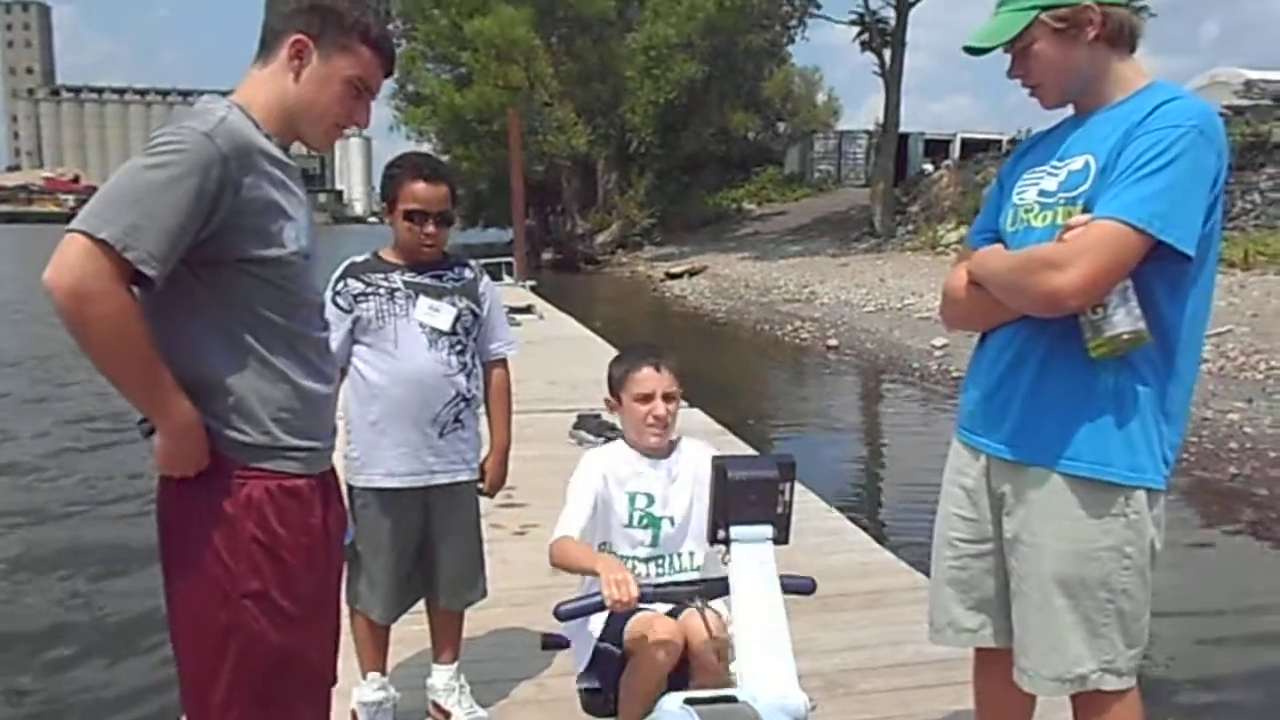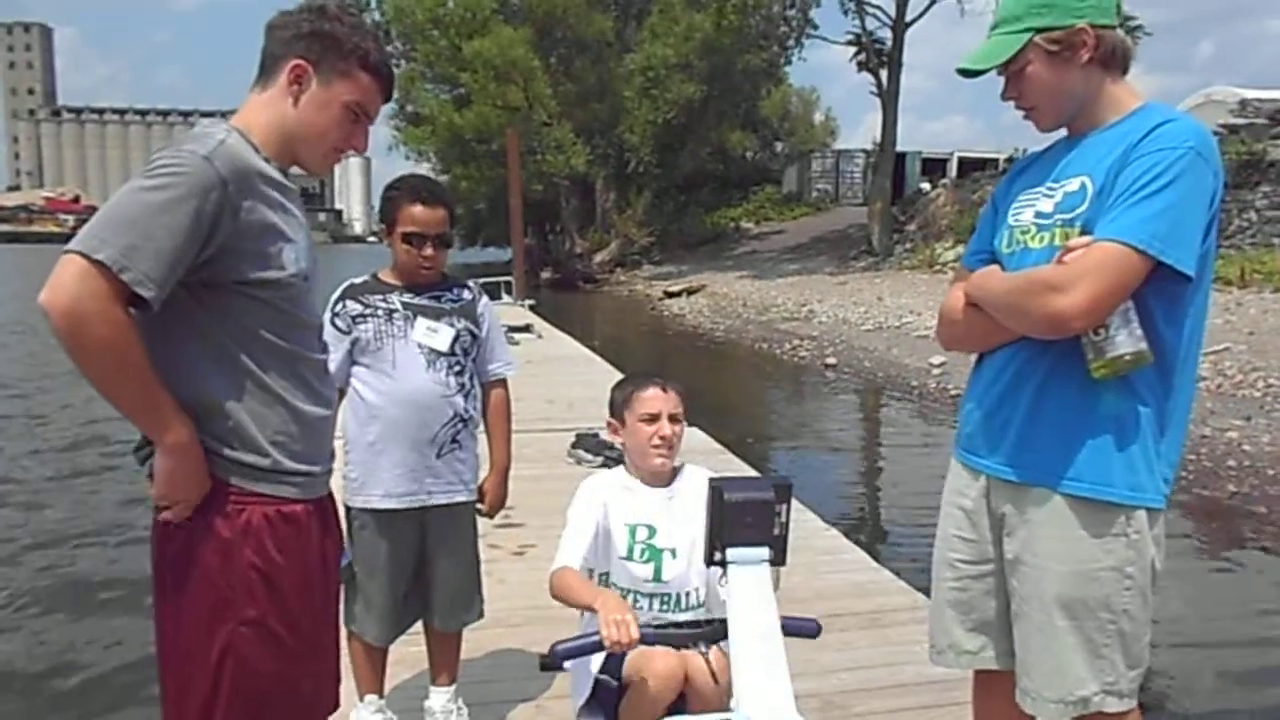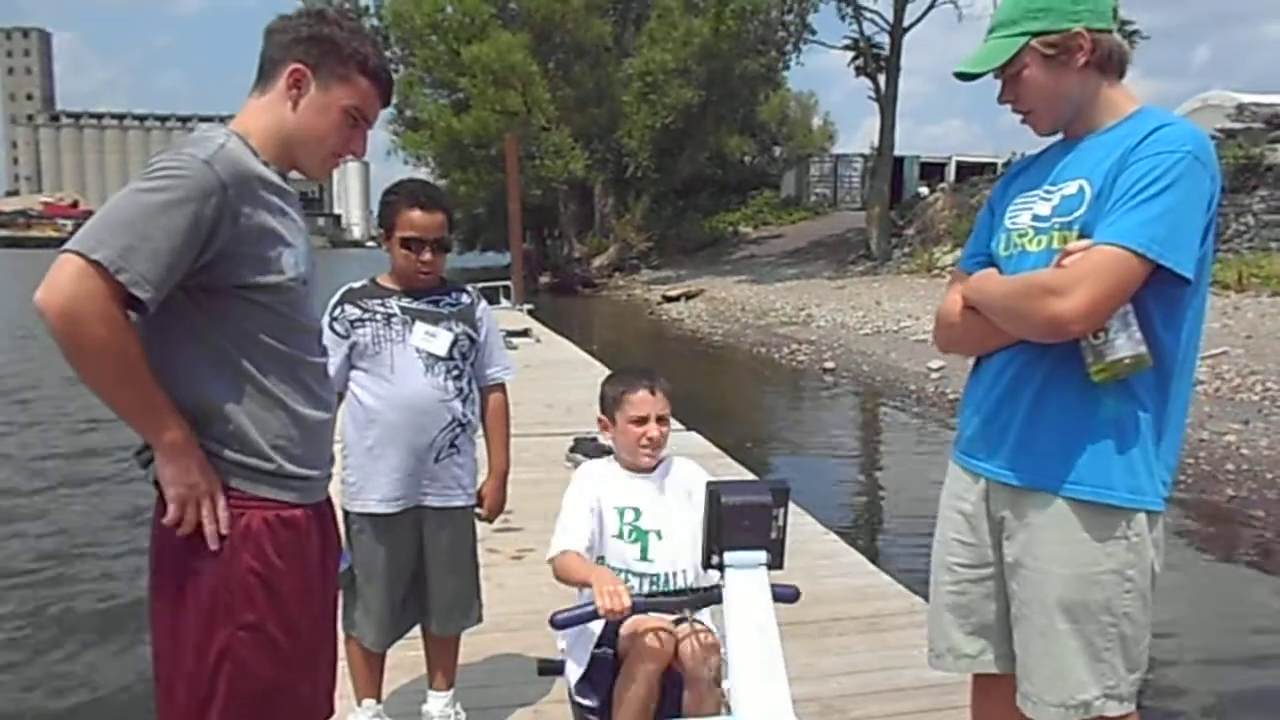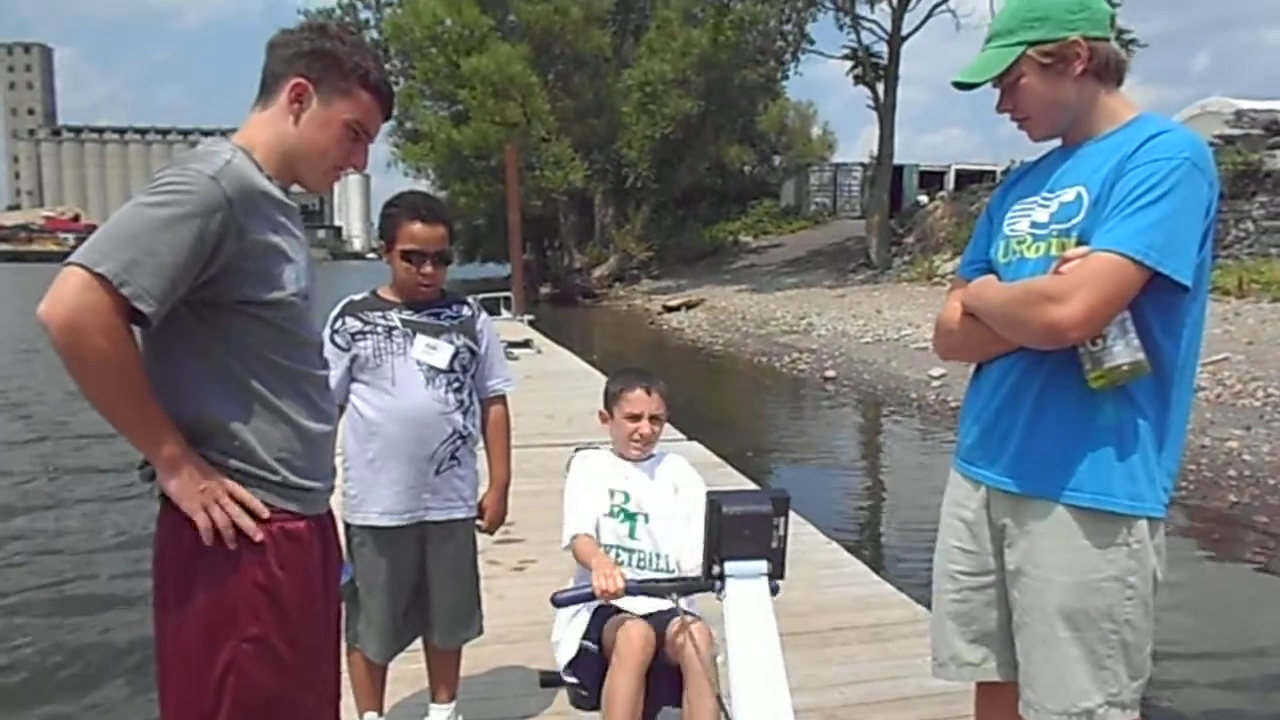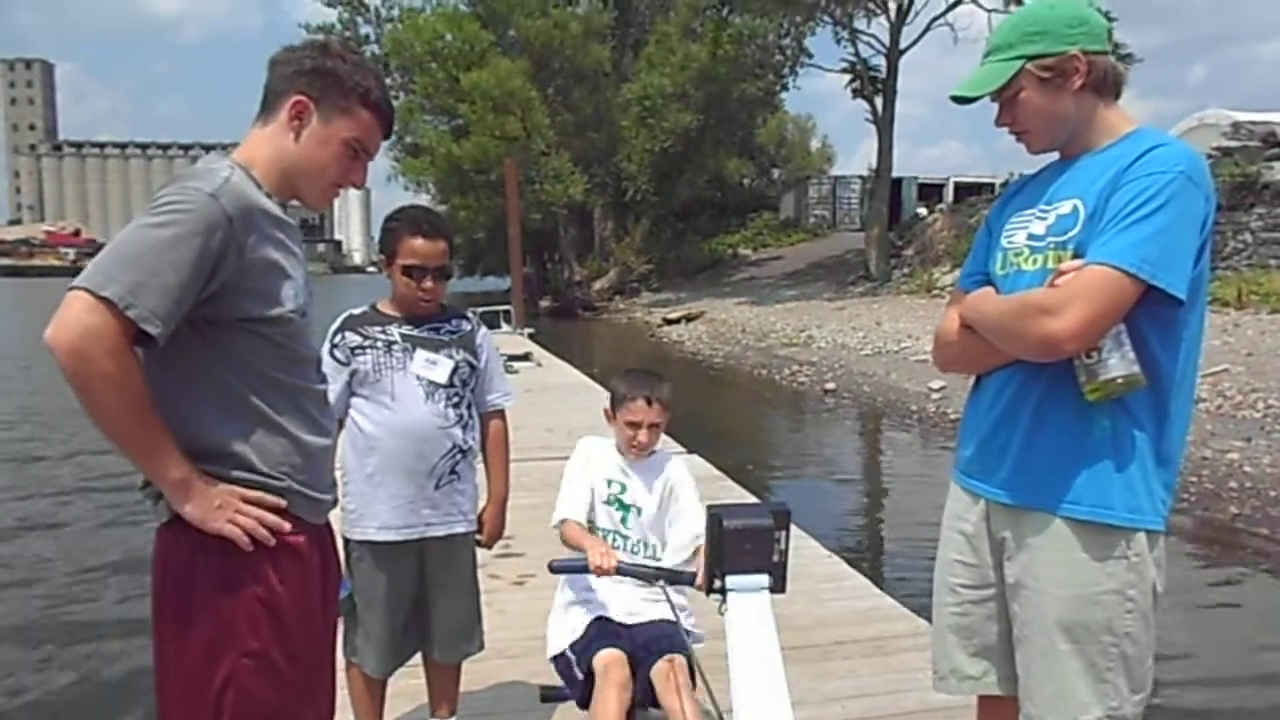
dt=0.2s
person 1, frame 1
left shoulder: (1176, 126)
right shoulder: (1032, 154)
left elbow: (1069, 280)
right elbow: (957, 304)
left wrist: (992, 264)
right wrist: (1037, 280)
left hip: (1090, 451)
right hip: (985, 436)
right knee: (995, 646)
person 1, frame 2
left shoulder: (1171, 147)
right shoulder: (1026, 176)
left elbow: (1071, 302)
right elbow: (953, 324)
left wrist: (986, 284)
right wrist: (1036, 296)
left hip: (1087, 473)
right hip: (983, 458)
person 1, frame 3
left shoulder: (1169, 151)
right shoulder: (1023, 178)
left elbow: (1071, 306)
right elbow: (951, 328)
left wrist: (987, 289)
right wrist: (1034, 302)
left hip: (1086, 479)
right hip: (982, 463)
person 1, frame 4
left shoulder: (1165, 157)
right shoulder: (1021, 186)
left elbow: (1069, 312)
right elbow: (950, 334)
left wrist: (986, 294)
right wrist: (1035, 309)
left hip: (1088, 487)
right hip: (982, 470)
person 1, frame 5
left shoulder: (1163, 170)
right shoulder: (1020, 198)
left elbow: (1063, 326)
right elbow: (948, 346)
left wrist: (983, 307)
right wrist: (1031, 317)
left hip: (1087, 499)
right hip: (982, 484)
person 2, frame 1
left shoulder: (272, 163)
right shoulder: (213, 142)
right elbow: (77, 277)
left wrist: (314, 464)
right wrist: (178, 423)
left hip: (295, 484)
right hip: (242, 493)
person 2, frame 2
left shoulder: (270, 187)
right shoulder: (211, 166)
right elbow: (73, 297)
left wrist: (307, 487)
right wrist: (176, 443)
left hip: (293, 508)
right hip: (237, 518)
person 2, frame 3
left shoulder: (268, 189)
right shoulder: (211, 170)
right elbow: (70, 297)
left wrist: (306, 500)
right wrist: (174, 446)
left hip: (293, 513)
right hip: (238, 521)
person 2, frame 4
left shoulder: (270, 202)
right shoulder: (216, 185)
right elbow: (73, 310)
left wrist: (305, 514)
right wrist: (175, 463)
left hip: (294, 523)
right hip: (242, 536)
person 2, frame 5
left shoulder: (267, 219)
right shoulder: (215, 201)
right elbow: (80, 333)
left wrist: (306, 533)
right wrist: (182, 486)
left hip: (292, 537)
right hip: (241, 549)
person 3, frame 1
left shoulder: (471, 282)
right shoulder: (355, 281)
left elbow: (495, 367)
left wrist: (500, 448)
left hip: (453, 462)
right hip: (379, 466)
left knee: (450, 580)
right knee: (374, 585)
person 3, frame 2
left shoulder: (470, 303)
right shoulder: (353, 302)
left elbow: (494, 386)
left wrist: (500, 468)
left hip: (451, 483)
right hip: (377, 486)
left knee: (447, 602)
right knee: (371, 607)
person 3, frame 3
left shoulder: (469, 307)
right shoulder: (351, 306)
left elbow: (493, 391)
left wrist: (498, 473)
left hip: (449, 487)
right hip: (375, 491)
left knee: (446, 607)
right knee: (369, 612)
person 3, frame 4
left shoulder: (469, 319)
right shoulder: (353, 319)
left elbow: (493, 404)
left wrist: (499, 485)
left hip: (450, 500)
right hip: (376, 504)
left knee: (447, 619)
right knee: (370, 625)
person 3, frame 5
left shoulder: (469, 335)
right shoulder: (352, 333)
left elbow: (492, 418)
left wrist: (498, 499)
left hip: (450, 515)
right hip: (375, 518)
left knee: (447, 634)
right knee: (369, 639)
person 4, frame 1
left shoulder: (701, 460)
right shoulder: (600, 465)
right elbow: (560, 549)
right wrist: (604, 563)
left hip: (690, 601)
right hip: (616, 616)
left knee: (705, 634)
right knee: (661, 637)
person 4, frame 2
left shoulder: (704, 488)
right shoulder: (600, 493)
right elbow: (561, 578)
right wrist: (605, 600)
right hip: (619, 645)
left knee: (711, 670)
right knee: (662, 672)
person 4, frame 3
left shoulder: (689, 477)
right shoulder: (592, 479)
right elbow: (562, 560)
right wrist: (601, 578)
left hip: (680, 618)
right hip: (609, 626)
left knee: (702, 647)
right knee: (651, 640)
person 4, frame 4
left shoulder: (678, 470)
right shoulder: (588, 465)
right elbow: (580, 537)
right wrist: (600, 563)
left hip: (667, 606)
right hip: (602, 607)
left knee: (696, 638)
right knee: (635, 638)
person 4, frame 5
left shoulder: (673, 470)
right shoulder: (591, 453)
left elbow: (699, 543)
right elbow: (567, 526)
left wrist: (708, 563)
right wrist: (592, 545)
left hip: (657, 607)
right hip: (594, 604)
left knee: (675, 679)
right knee: (613, 671)
